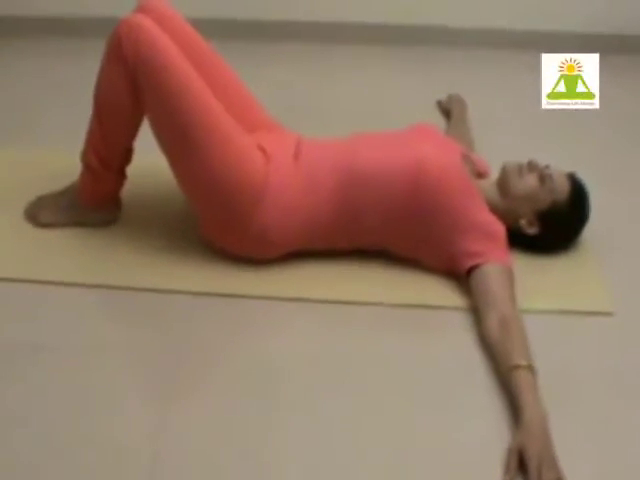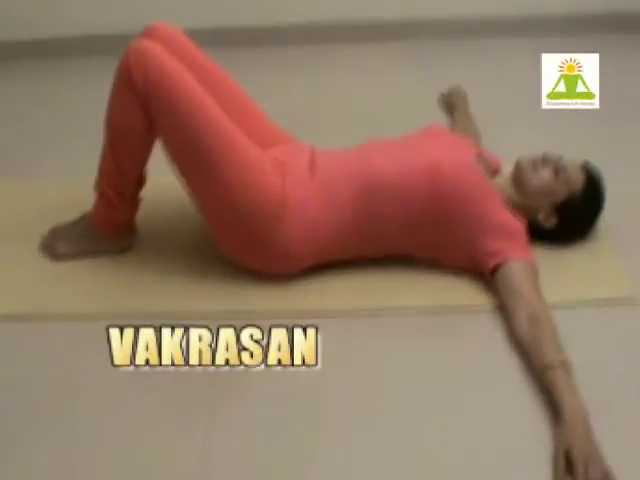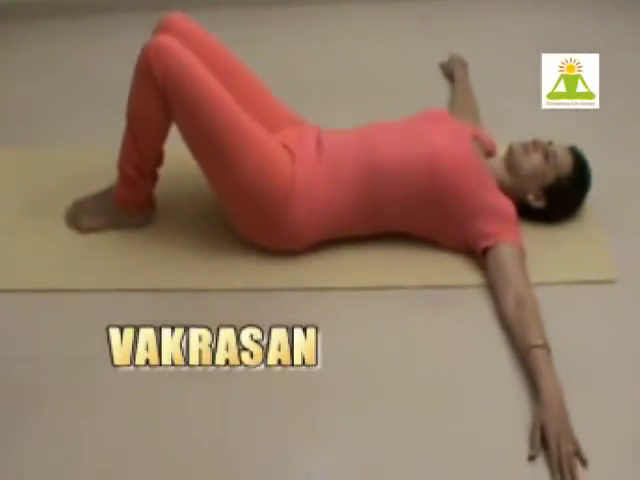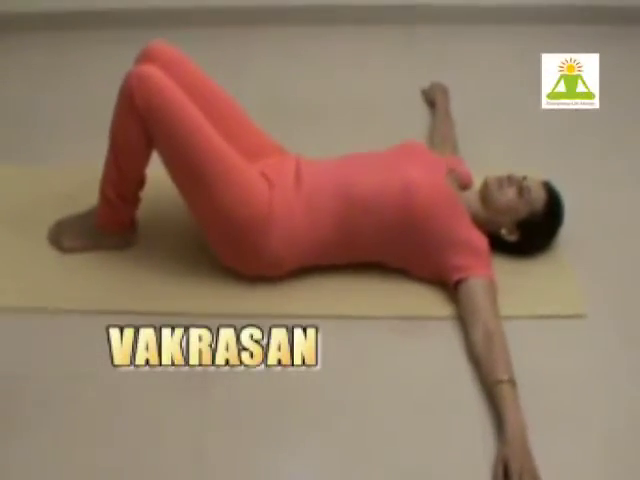
dt=0.5s
person 1, frame 1
left shoulder: (483, 234)
right shoulder: (469, 171)
left elbow: (499, 315)
left wrist: (532, 416)
right wrist: (457, 108)
left hip: (255, 205)
right hip: (276, 153)
left ankle: (94, 198)
right ankle: (99, 190)
person 1, frame 2
left shoulder: (502, 232)
right shoulder: (481, 166)
left elbow: (529, 314)
left wrist: (573, 415)
right wrist: (458, 99)
left hip: (273, 221)
right hip: (290, 167)
left knee: (143, 61)
right knee: (156, 37)
left ankle: (109, 226)
right ankle: (114, 216)
person 1, frame 3
left shoulder: (495, 215)
right shoulder: (476, 144)
left elbow: (516, 296)
right elbow: (461, 107)
left wrist: (550, 398)
right wrist: (459, 70)
left hip: (284, 200)
right hip: (298, 144)
left knee: (160, 56)
right knee: (172, 28)
left ankle: (129, 202)
right ankle: (135, 188)
person 1, frame 4
left shoulder: (467, 247)
right shoulder: (452, 173)
left elbow: (485, 328)
right elbow: (440, 134)
left wrist: (514, 427)
right wrist: (440, 98)
left hip: (261, 228)
right hip: (278, 173)
left knee: (143, 85)
right knee: (156, 57)
left ankle: (111, 223)
right ankle: (116, 214)
